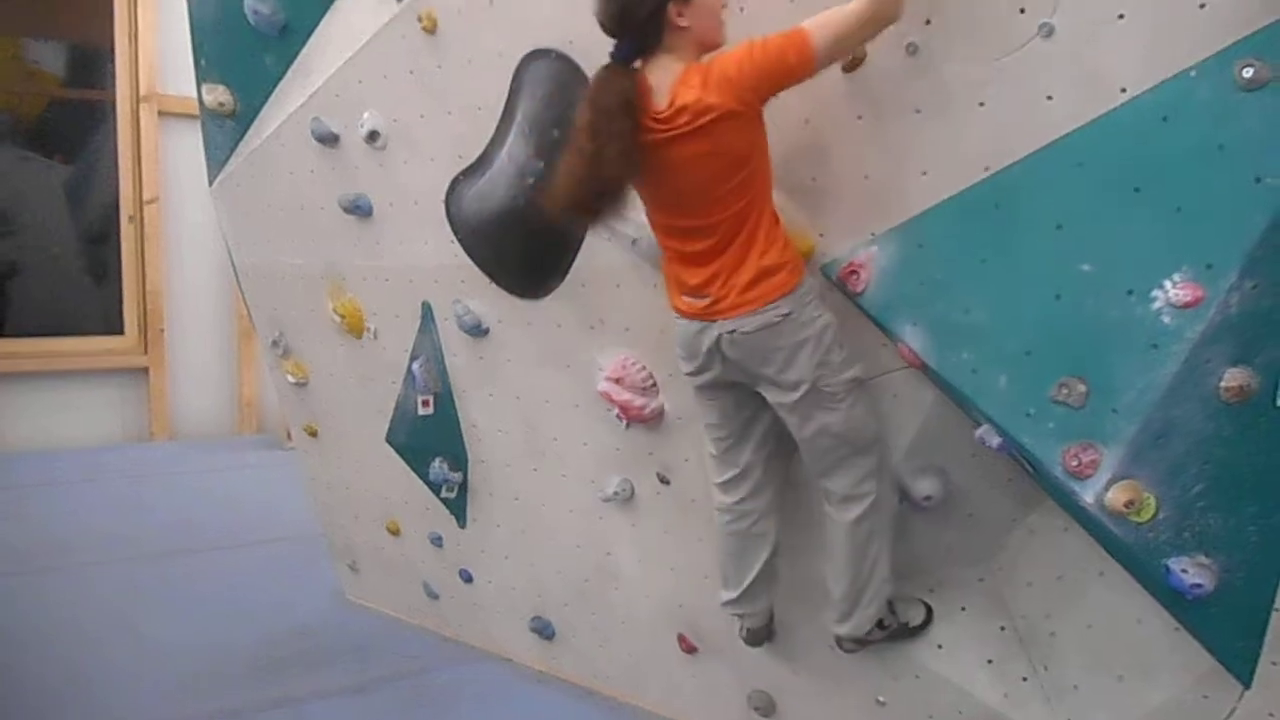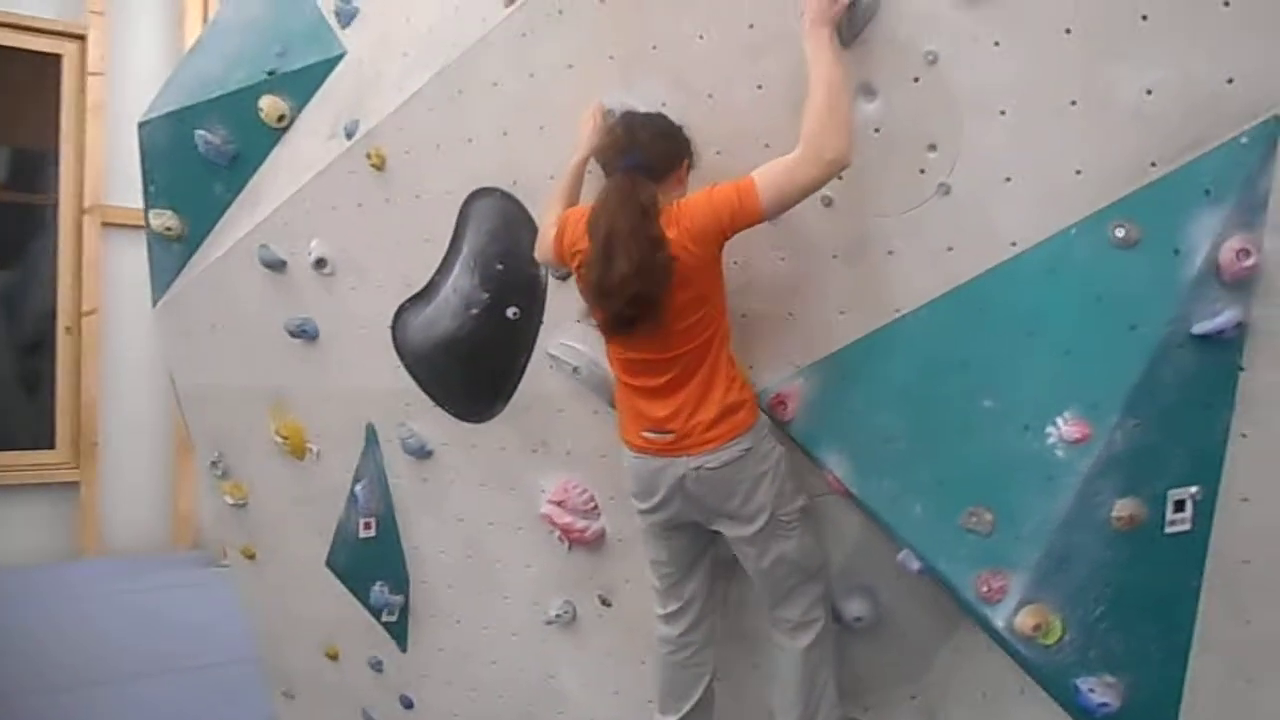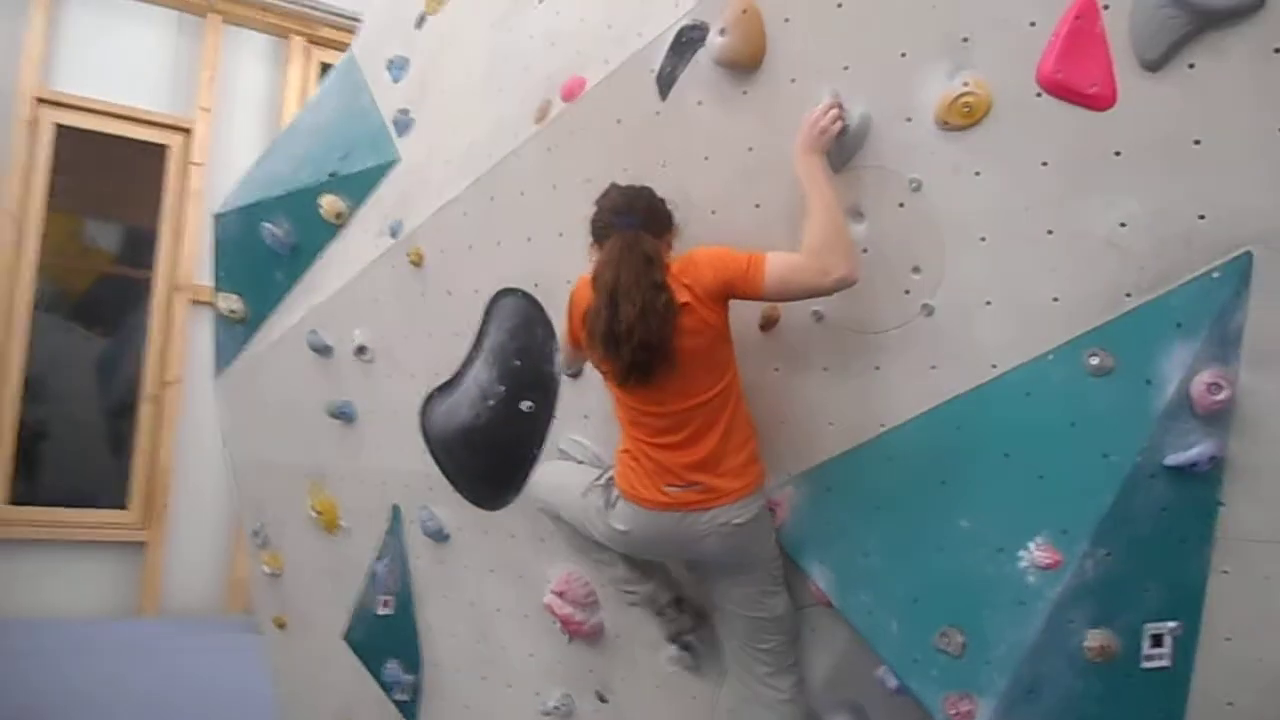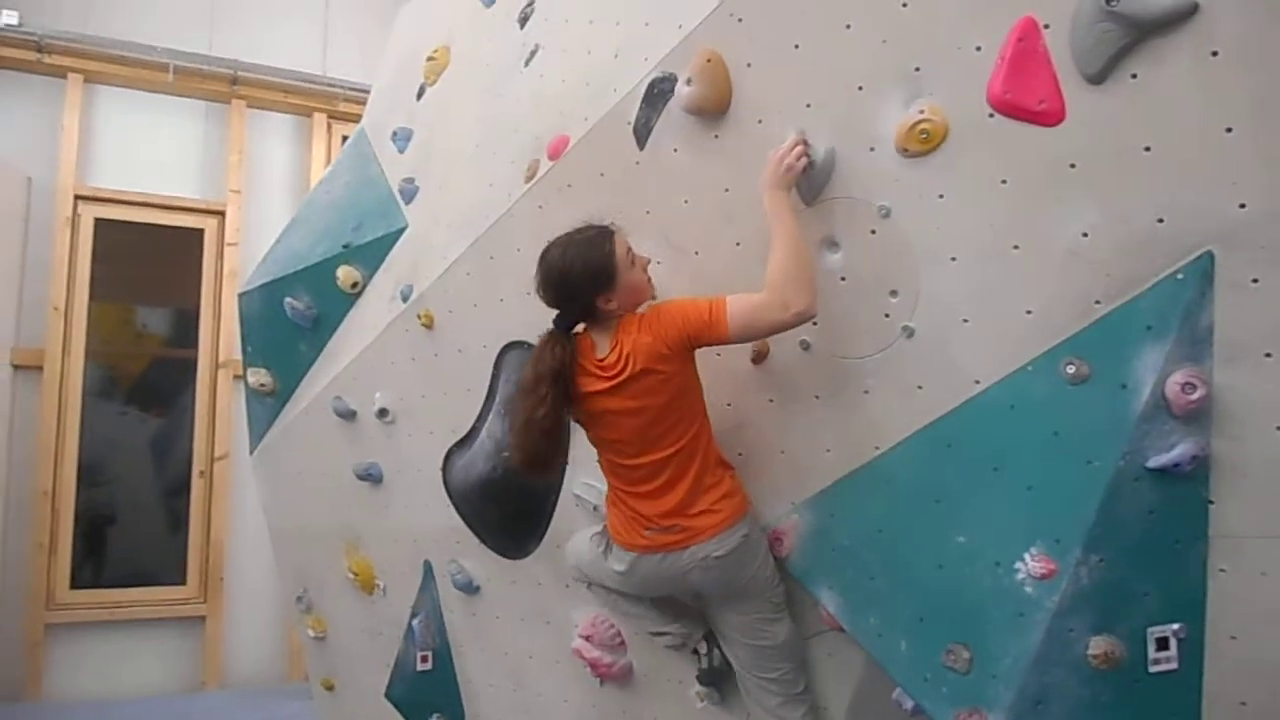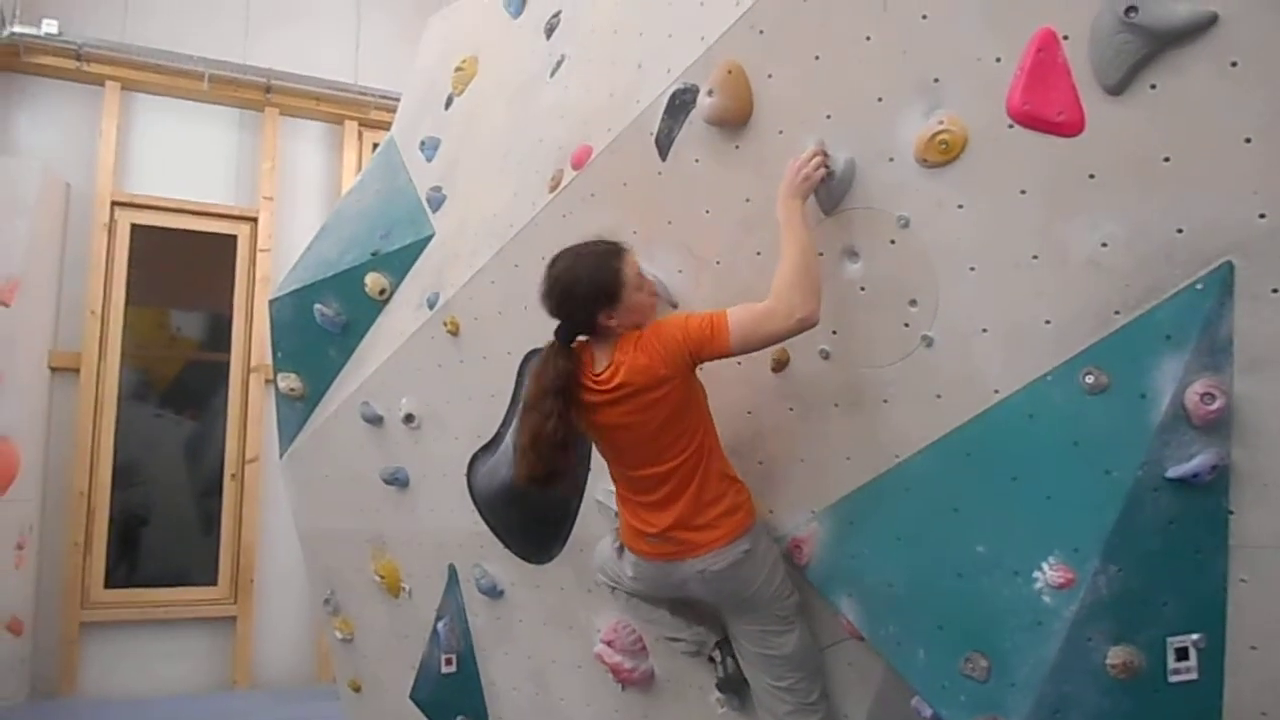
dt=0.7s
person 1, frame 1
left shoulder: (611, 96)
right shoulder: (728, 82)
left hip: (695, 330)
right hip: (772, 317)
left knee: (738, 479)
right knee: (852, 473)
left ankle: (748, 612)
right ankle: (862, 617)
person 1, frame 2
left shoulder: (585, 234)
right shoulder: (695, 223)
left elbow: (546, 244)
right elbow: (827, 154)
left wrist: (582, 155)
left hip: (650, 465)
right hip: (731, 455)
left knee: (679, 610)
right knee: (799, 606)
person 1, frame 3
left shoulder: (588, 296)
right shoulder: (702, 272)
right elbow: (834, 269)
right wrist: (809, 157)
left hip: (641, 515)
right hip: (731, 516)
left knee: (548, 481)
left ankle: (662, 598)
person 1, frame 4
left shoulder: (564, 364)
right shoulder: (664, 332)
right elbow: (793, 303)
right wrist: (775, 194)
left hip: (638, 561)
right hip: (721, 547)
left knee: (581, 553)
left ankle: (694, 637)
person 1, frame 5
left shoulder: (567, 376)
right shoulder: (663, 347)
right elbow: (796, 311)
right wrist: (790, 204)
left hip: (651, 565)
right hip: (730, 555)
left knee: (609, 559)
left ankle: (711, 645)
